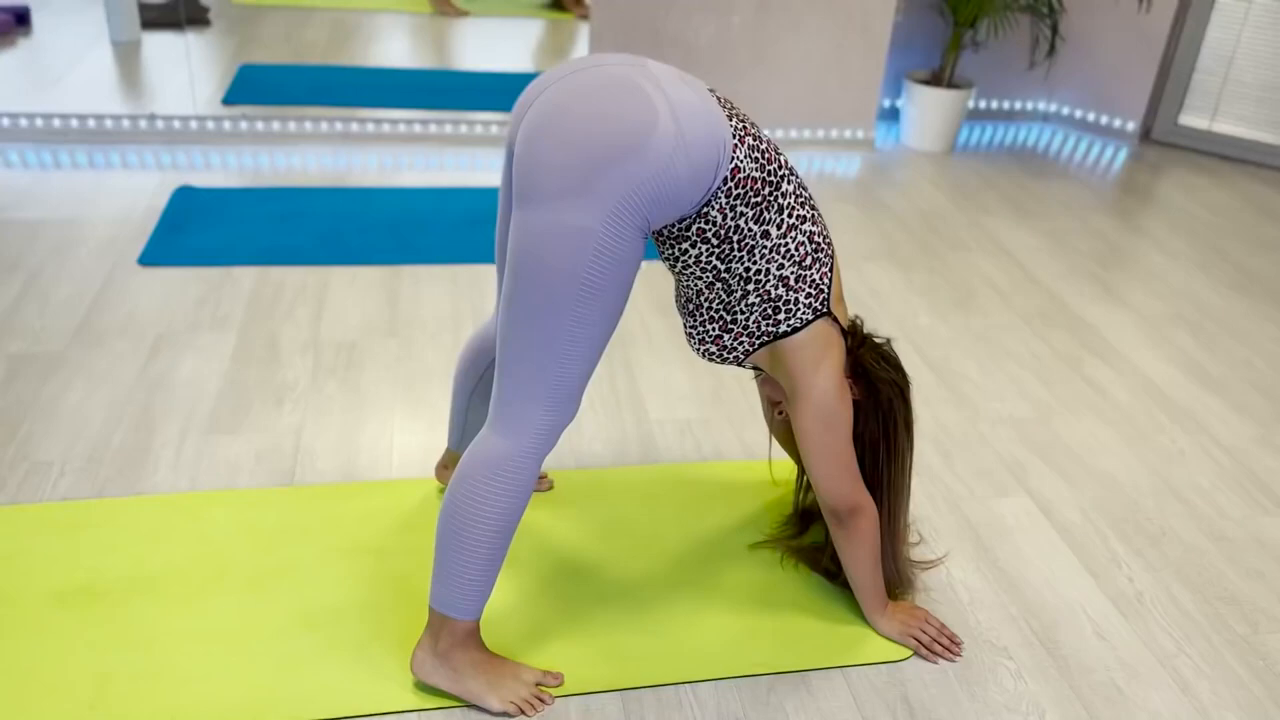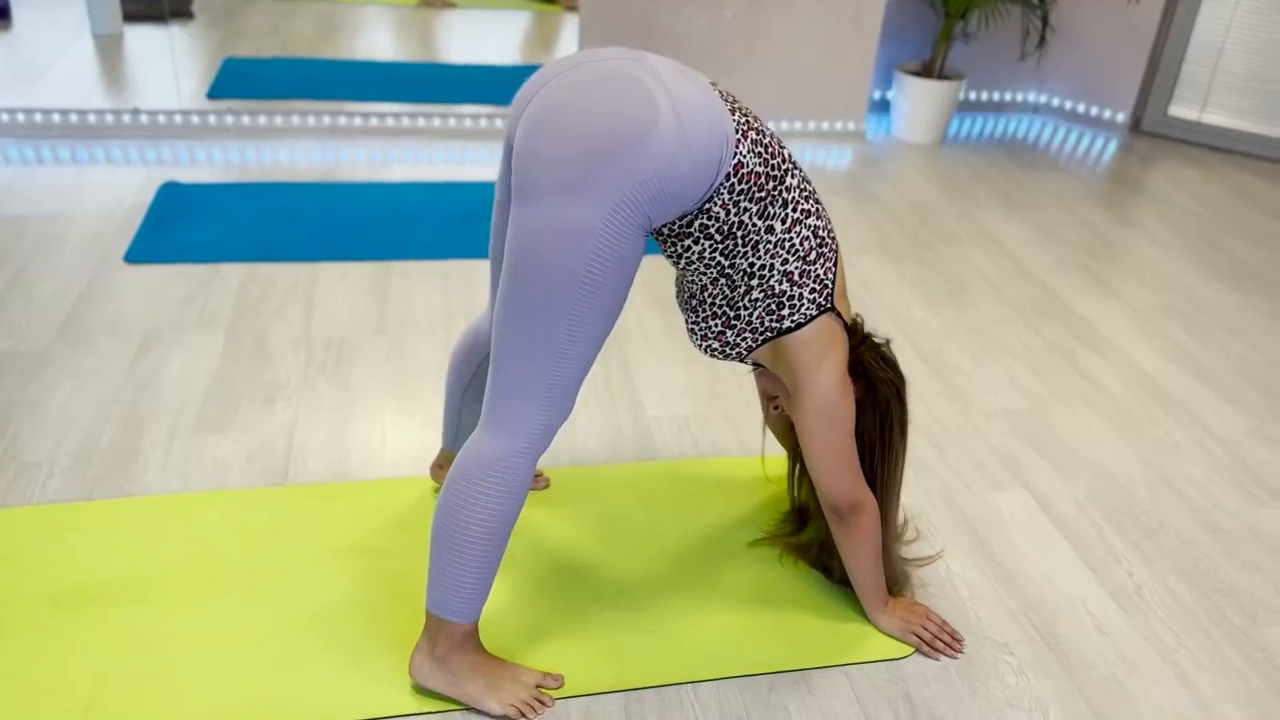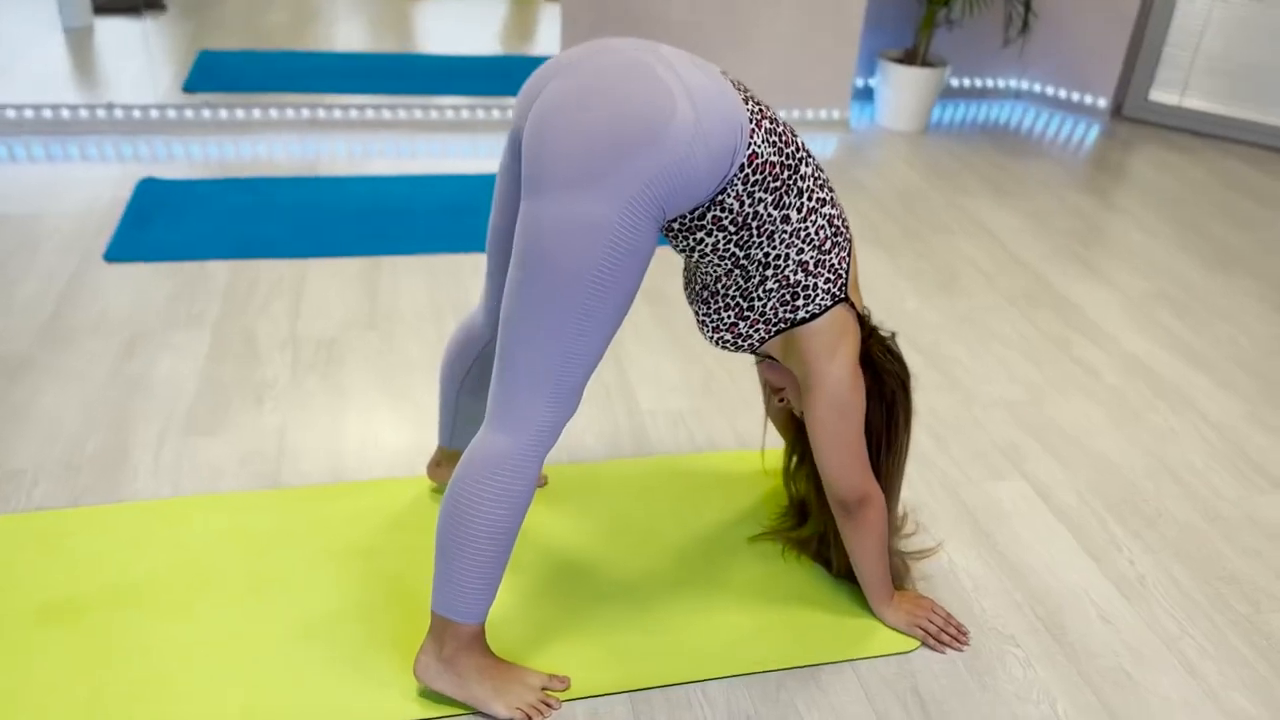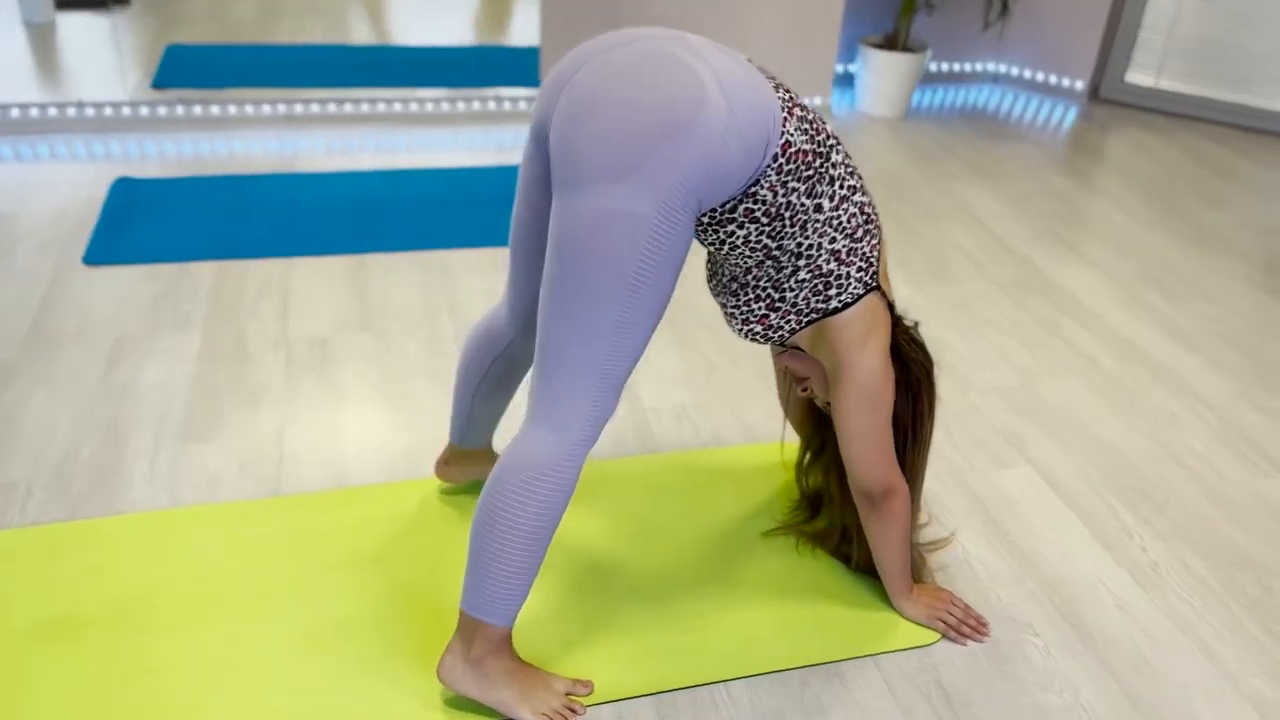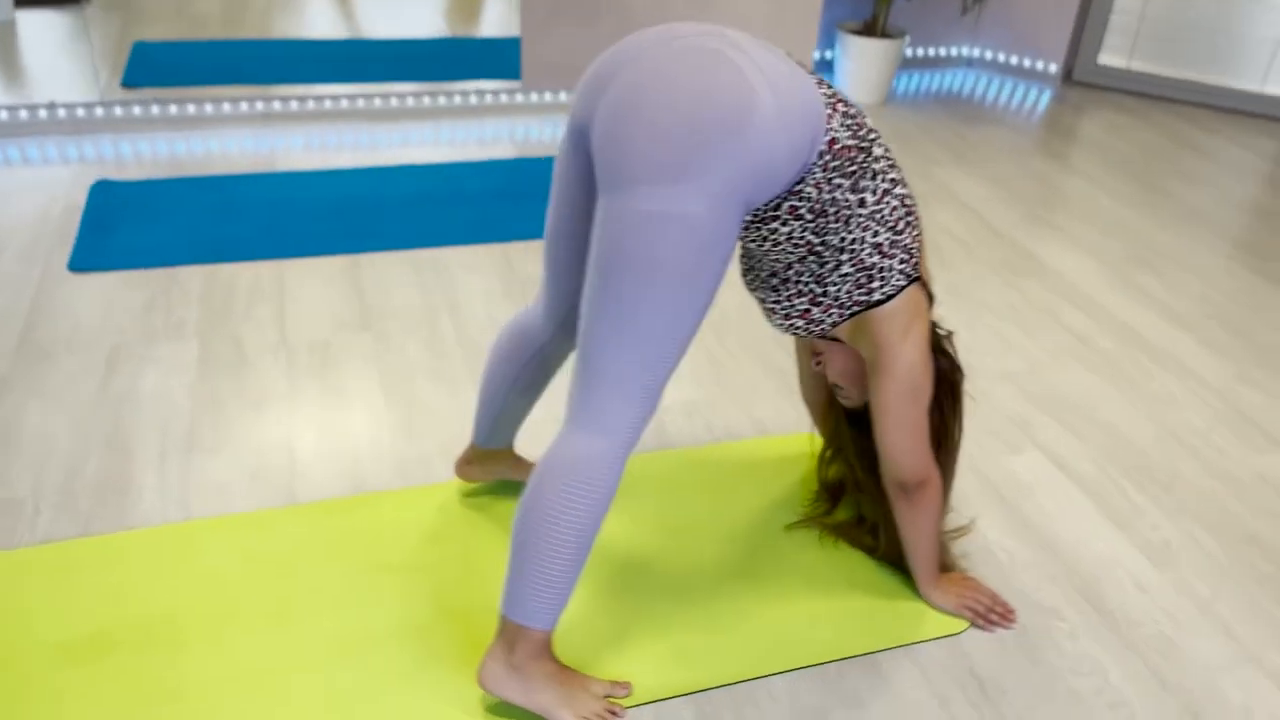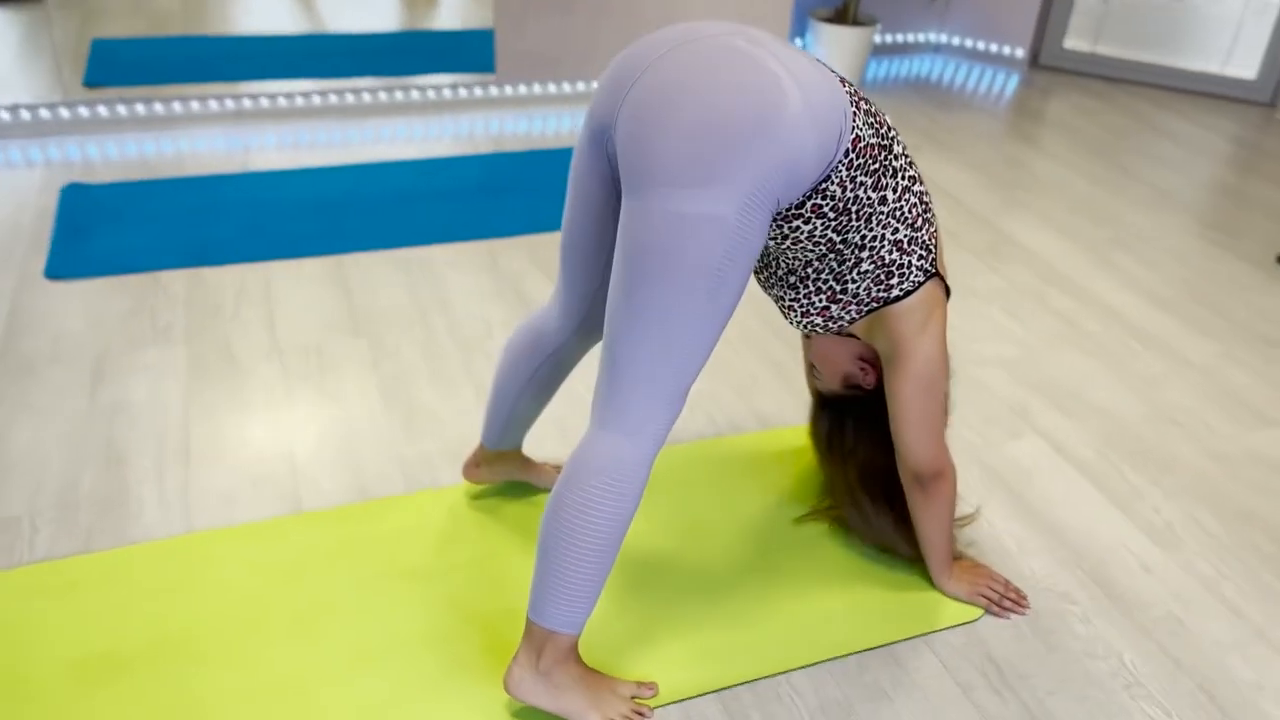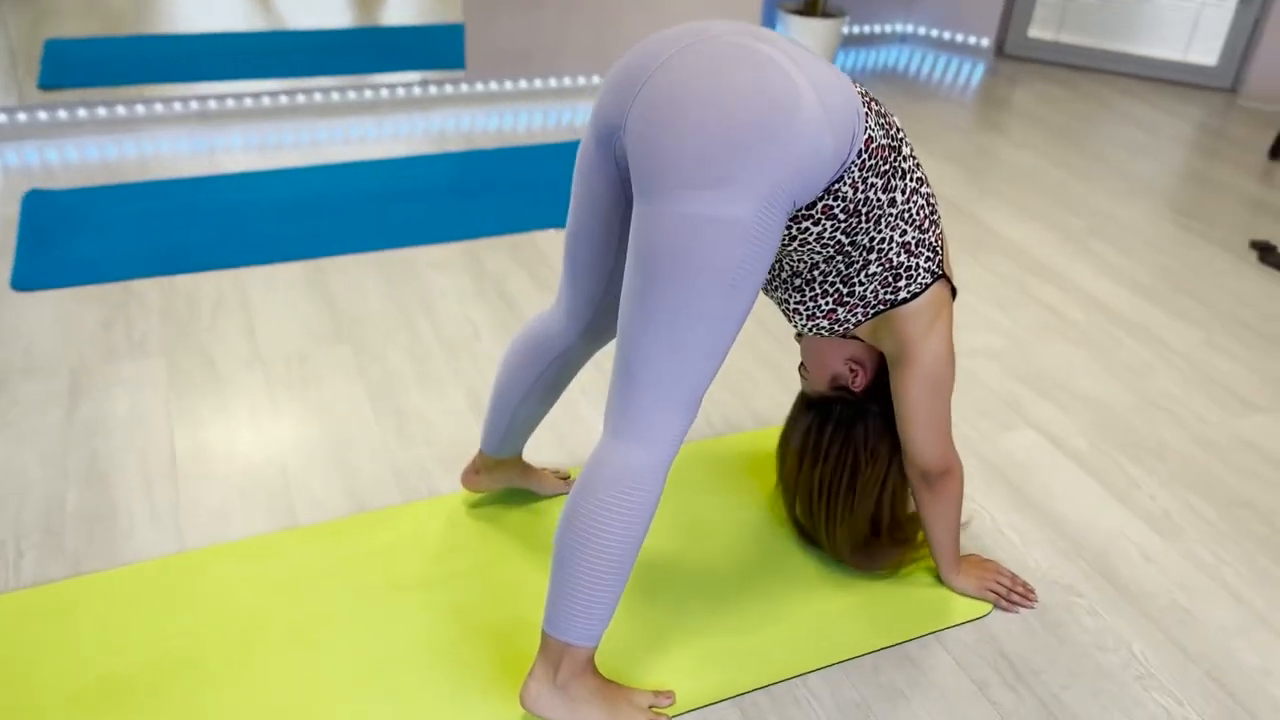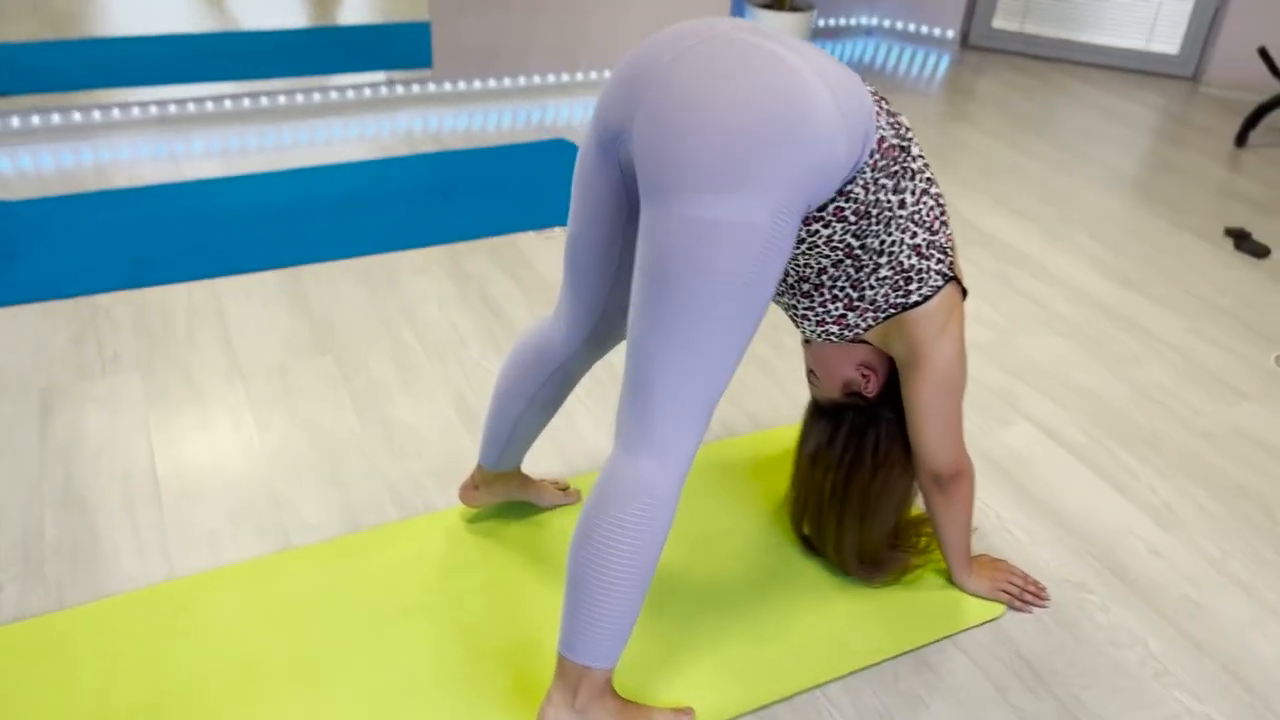
dt=0.2s
person 1, frame 1
left shoulder: (805, 313)
right shoulder: (814, 351)
left elbow: (785, 408)
right elbow: (848, 503)
left wrist: (812, 468)
right wrist: (881, 610)
right hip: (614, 154)
left knee: (519, 331)
right knee: (532, 420)
left ankle: (461, 460)
right ankle: (447, 648)
person 1, frame 2
left shoulder: (802, 313)
right shoulder: (818, 348)
left elbow: (781, 398)
right elbow: (848, 500)
left wrist: (806, 458)
right wrist: (881, 607)
right hip: (618, 148)
left knee: (512, 327)
right knee: (525, 417)
left ankle: (459, 458)
right ankle: (444, 650)
person 1, frame 3
left shoulder: (801, 307)
right shoulder: (828, 339)
left elbow: (776, 381)
right elbow: (855, 494)
left wrist: (802, 457)
right wrist: (885, 599)
right hip: (628, 144)
left knee: (505, 319)
right knee: (530, 416)
left ankle: (454, 455)
right ankle: (451, 652)
person 1, frame 4
left shoulder: (817, 293)
right shoulder: (857, 326)
left elbow: (789, 359)
right elbow: (879, 485)
left wrist: (817, 454)
right wrist: (904, 592)
right hip: (658, 132)
left knee: (528, 316)
right knee: (568, 418)
left ankle: (465, 453)
right ankle: (477, 656)
person 1, frame 5
left shoulder: (842, 286)
right shoulder: (896, 321)
left elbow: (811, 346)
right elbow: (913, 476)
left wrist: (843, 447)
right wrist: (932, 581)
right hip: (702, 134)
left knee: (560, 315)
right knee: (608, 420)
left ankle: (485, 453)
right ankle: (518, 659)
person 1, frame 6
right shoulder: (908, 310)
right elbow: (926, 467)
left wrist: (844, 440)
right wrist: (945, 571)
right hip: (723, 136)
left knee: (576, 315)
right knee: (633, 423)
left ankle: (494, 454)
right ankle: (543, 663)
person 1, frame 7
right shoulder: (914, 314)
right elbow: (934, 465)
right wrist: (952, 567)
right hip: (738, 135)
left knee: (581, 318)
right knee: (647, 430)
left ankle: (494, 463)
person 1, frame 8
right shoulder: (924, 317)
left elbow: (815, 327)
right elbow: (944, 468)
right hip: (745, 138)
left knee: (580, 328)
right knee: (659, 443)
left ankle: (491, 477)
